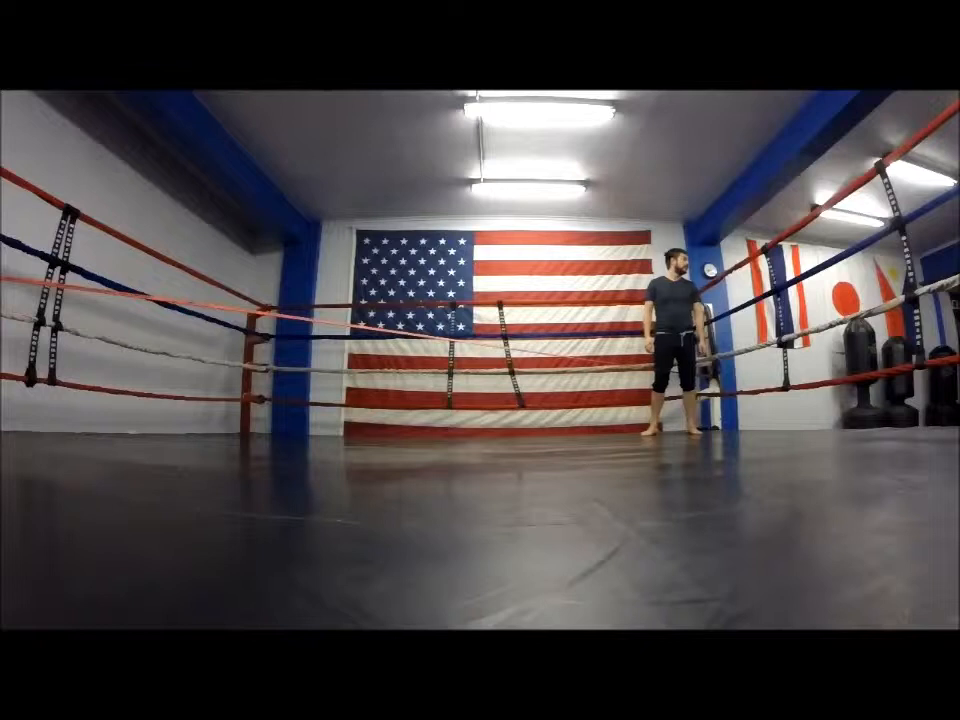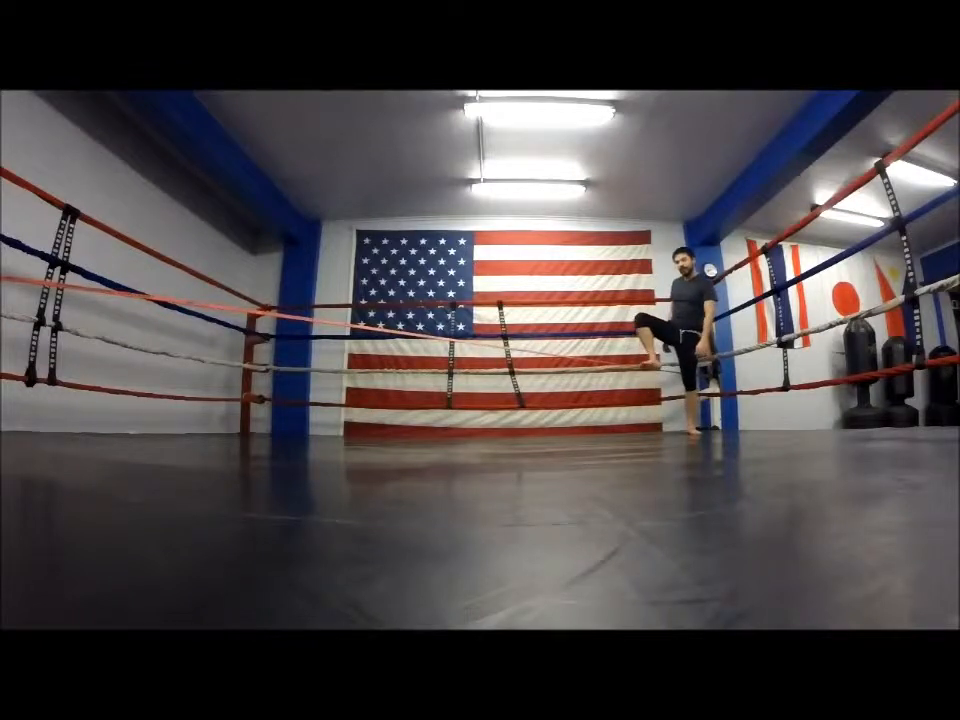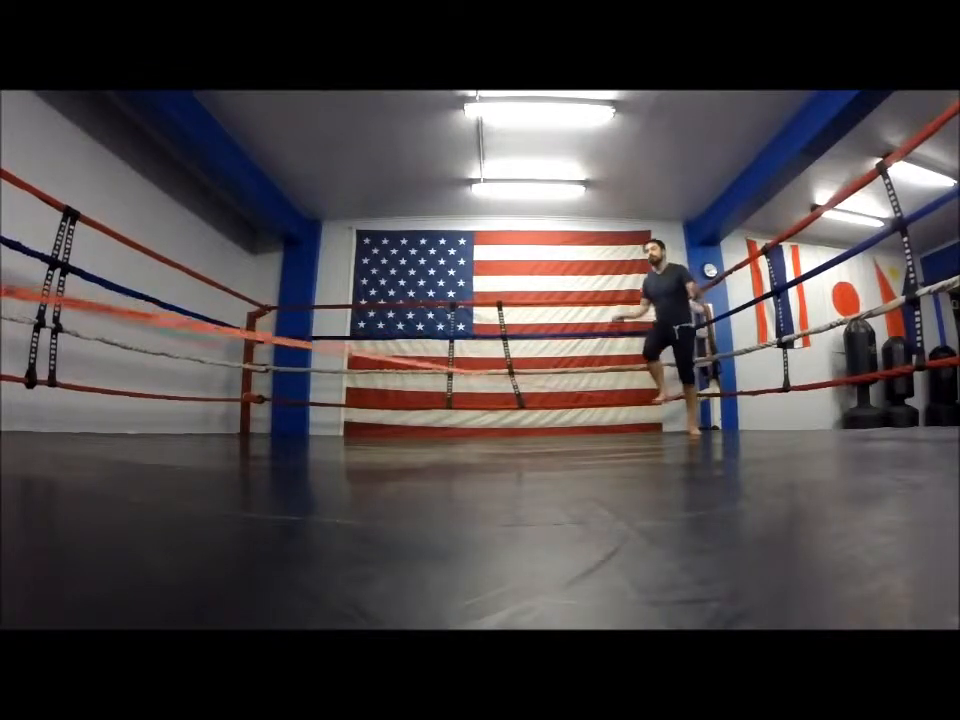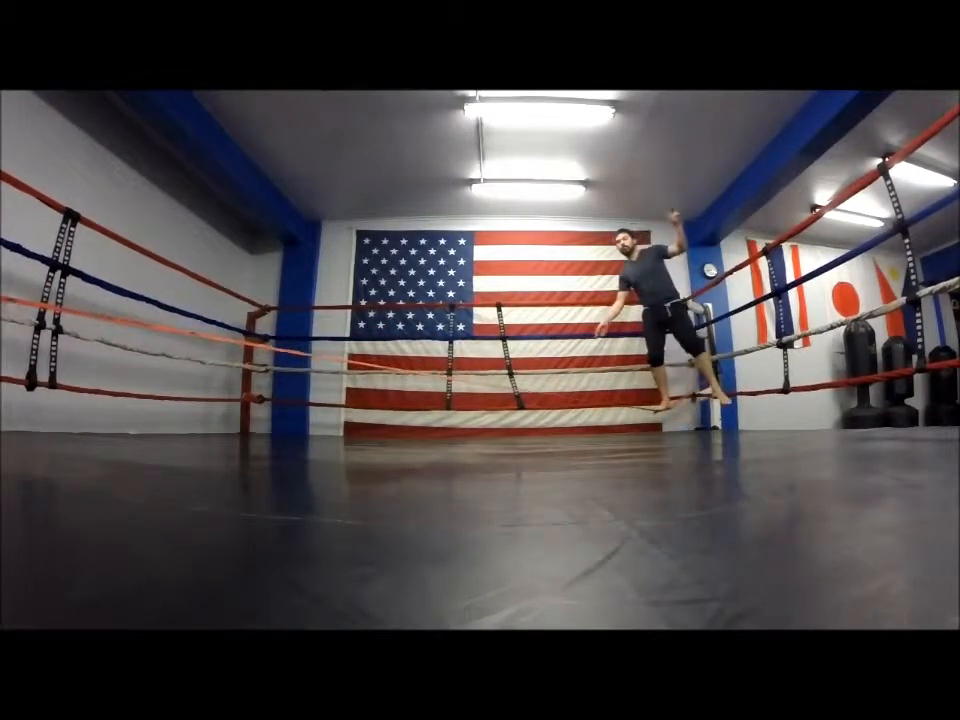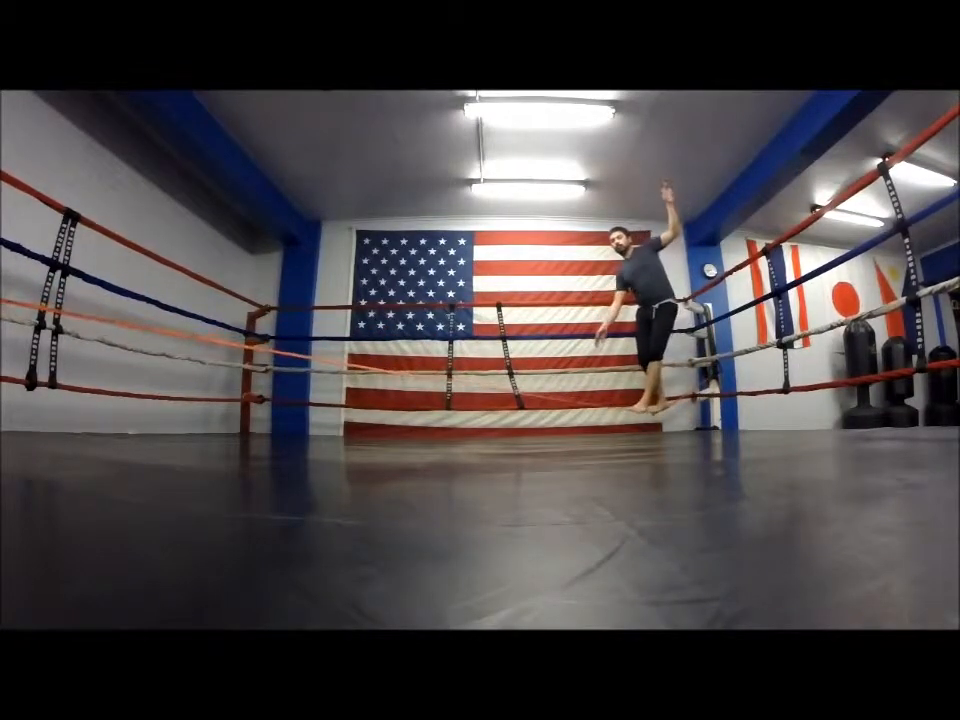
dt=1s
person 1, frame 1
left shoulder: (690, 286)
right shoulder: (656, 284)
left elbow: (698, 313)
right elbow: (648, 311)
left wrist: (702, 339)
right wrist: (648, 336)
left hip: (686, 338)
right hip: (664, 337)
left knee: (688, 382)
right knee: (660, 381)
left ankle: (691, 425)
right ankle: (654, 425)
person 1, frame 2
left shoulder: (704, 284)
right shoulder: (676, 283)
left elbow: (709, 314)
left wrist: (704, 340)
right wrist: (664, 333)
left hip: (690, 335)
right hip: (673, 329)
left knee: (690, 380)
right knee: (641, 318)
left ankle: (691, 425)
right ankle: (653, 359)
person 1, frame 3
left shoulder: (679, 271)
right shoulder: (648, 280)
left elbow: (695, 293)
right elbow: (643, 307)
left wrist: (696, 294)
right wrist: (625, 316)
left hip: (683, 327)
right hip: (662, 325)
left knee: (686, 373)
right knee: (650, 351)
left ankle: (692, 424)
right ankle: (663, 390)
person 1, frame 4
left shoulder: (653, 252)
right shoulder: (625, 273)
left elbow: (680, 248)
right elbow: (620, 302)
left wrist: (677, 225)
right wrist: (606, 321)
left hip: (673, 306)
right hip: (651, 314)
left knee: (694, 344)
right knee: (654, 357)
left ankle: (715, 388)
right ankle: (665, 400)
person 1, frame 5
left shoulder: (648, 248)
right shoulder: (623, 272)
left elbow: (674, 232)
right elbow: (617, 302)
left wrist: (669, 203)
right wrist: (606, 324)
left hip: (665, 306)
right hip: (645, 311)
left knee: (655, 352)
right knee: (644, 357)
left ankle: (645, 401)
right ankle: (661, 400)
